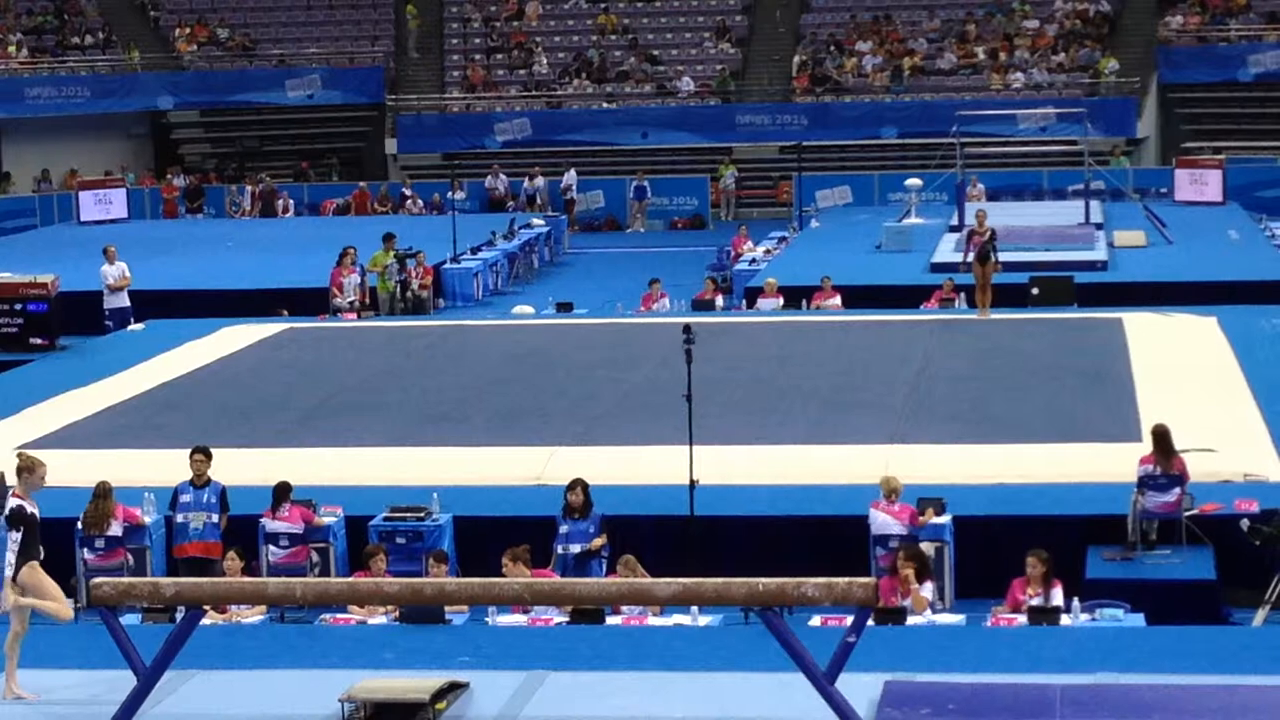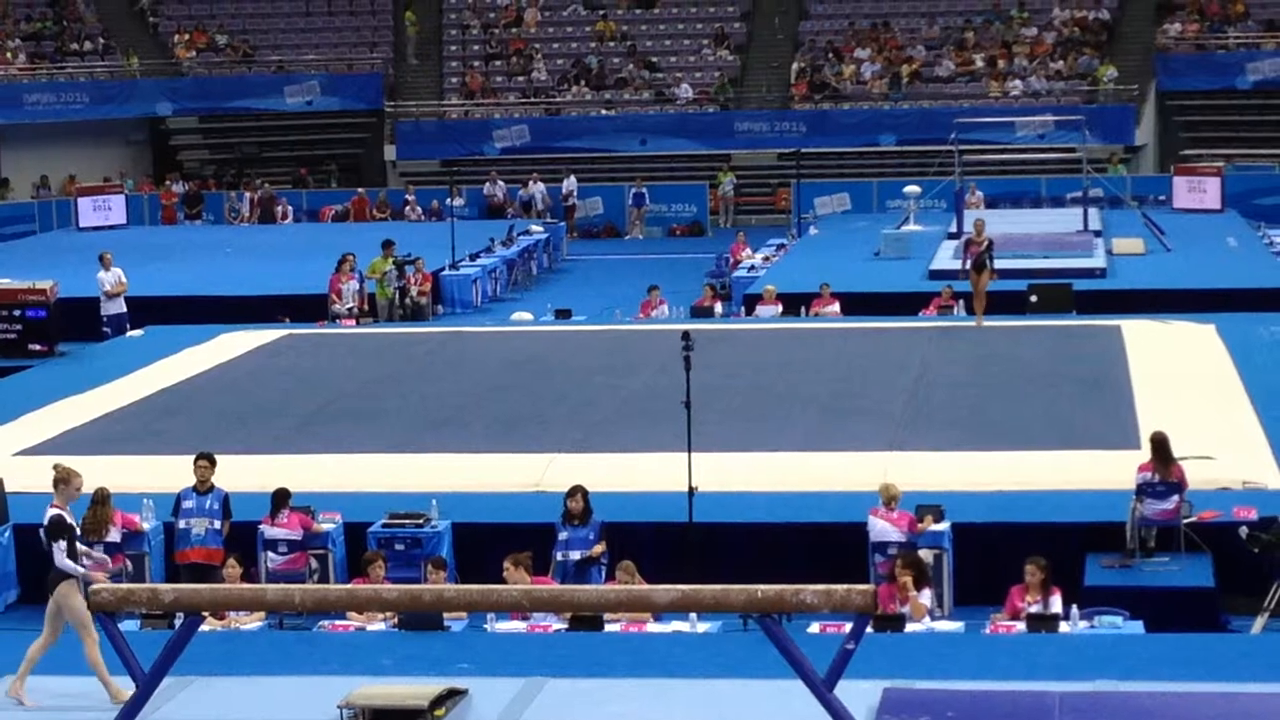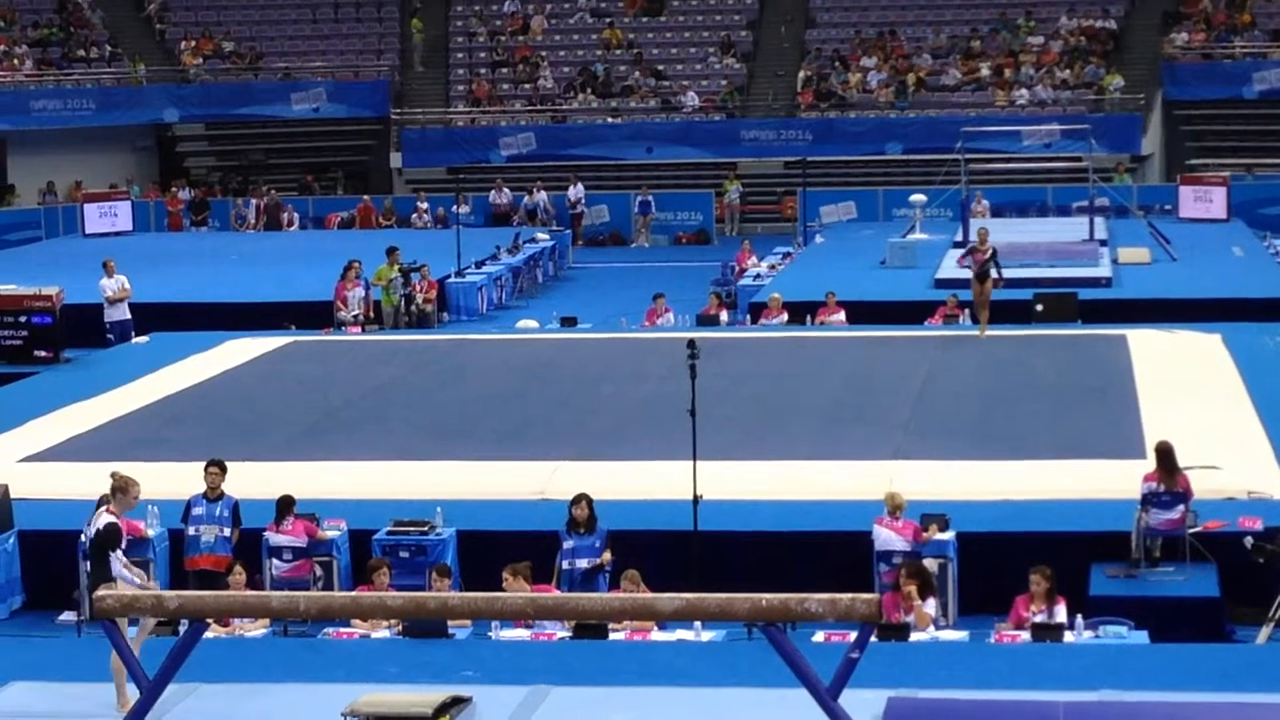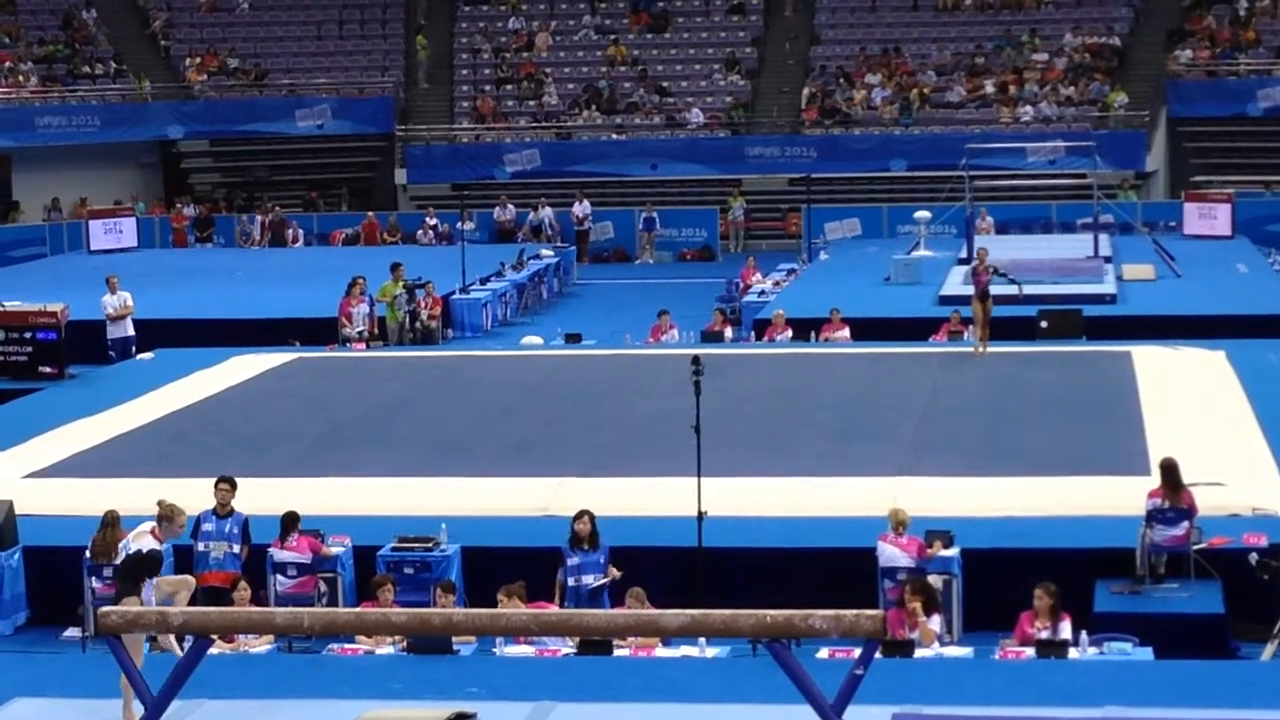
dt=0.4s
person 1, frame 1
left shoulder: (23, 497)
right shoulder: (17, 509)
right elbow: (12, 548)
left wrist: (37, 545)
right wrist: (7, 586)
left hip: (27, 565)
right hip: (26, 568)
left knee: (19, 627)
right knee: (65, 613)
left ankle: (10, 686)
person 1, frame 2
left shoulder: (63, 511)
right shoulder: (57, 519)
right elbow: (60, 561)
left wrist: (90, 554)
right wrist: (88, 575)
left hip: (61, 582)
right hip: (64, 584)
left knee: (48, 637)
right knee: (90, 638)
left ankle: (16, 685)
right ankle: (114, 692)
person 1, frame 3
left shoulder: (106, 512)
right shoulder: (112, 527)
right elbow: (117, 570)
left wrist: (130, 566)
right wrist: (141, 584)
left hip: (111, 582)
right hip: (103, 585)
left ankle: (131, 655)
right ankle: (123, 701)
person 1, frame 4
left shoulder: (147, 526)
right shoulder: (153, 554)
left elbow: (122, 548)
right elbow: (147, 594)
left hip: (131, 590)
right hip: (130, 597)
left knee: (188, 581)
right knee: (135, 658)
left ankle: (170, 639)
